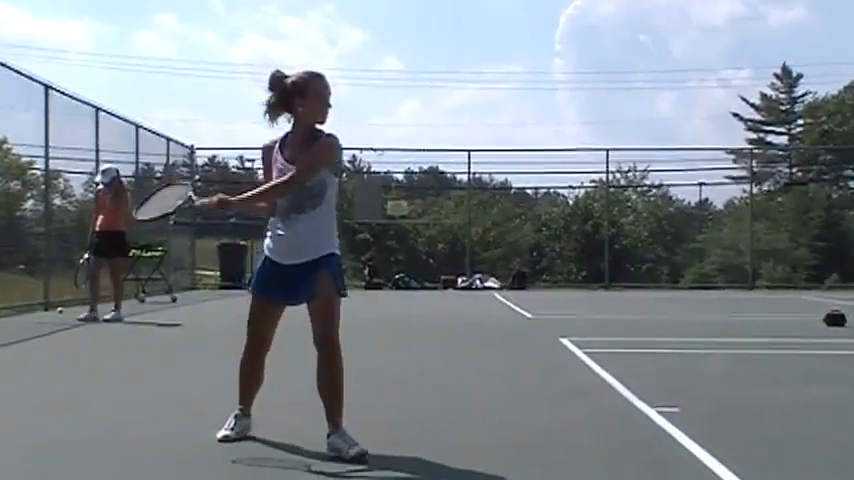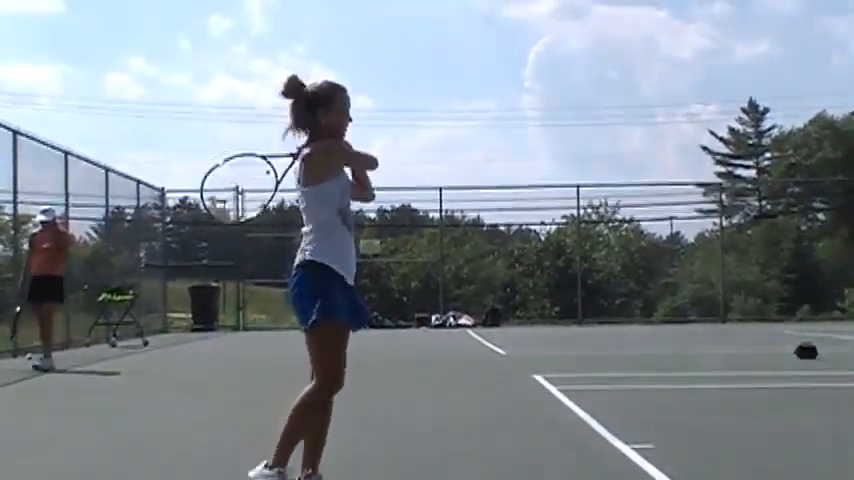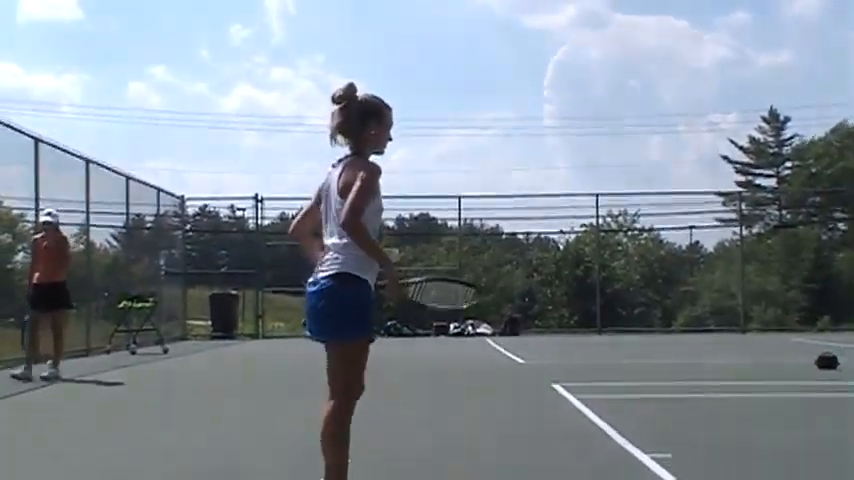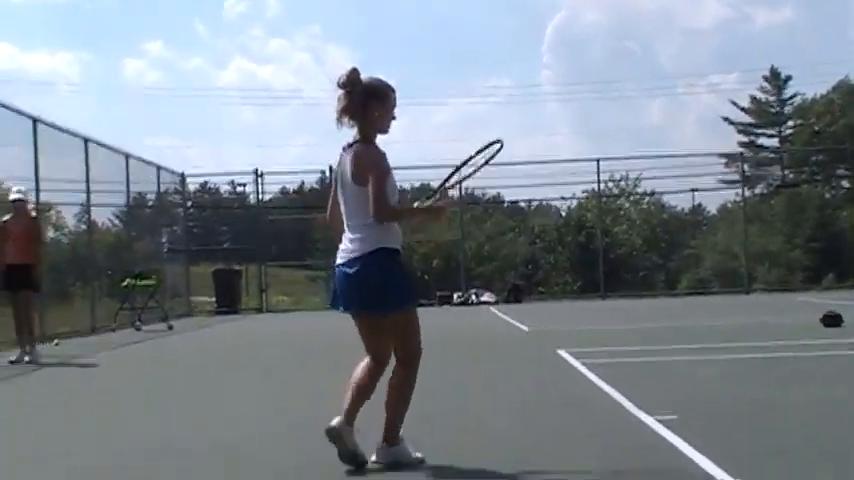
dt=0.7s
person 1, frame 1
left shoulder: (328, 145)
right shoulder: (274, 149)
left elbow: (290, 183)
right elbow: (272, 204)
left wrist: (233, 201)
right wrist: (232, 203)
left hip: (319, 259)
right hip: (277, 258)
left knee: (327, 342)
right knee: (255, 345)
left ankle: (336, 431)
right ankle: (242, 415)
person 1, frame 2
left shoulder: (321, 158)
right shoulder: (323, 152)
left elbow: (364, 192)
right elbow: (370, 162)
left wrist: (349, 161)
right wrist: (350, 156)
left hip: (338, 279)
right hip: (319, 275)
left knee: (325, 383)
right knee: (327, 381)
person 1, frame 3
left shoulder: (335, 173)
right shoulder: (366, 170)
left elbow: (299, 230)
right elbow: (351, 222)
right wrist: (387, 265)
left hip: (326, 285)
right hip: (346, 288)
left knee: (347, 392)
right knee: (343, 396)
person 1, frame 4
left shoulder: (345, 157)
right shoulder: (372, 155)
left elbow: (333, 218)
right elbow: (382, 211)
right wrist: (426, 211)
left hip: (349, 265)
right hip: (378, 263)
left knee: (376, 356)
right knee: (408, 355)
left ankle: (345, 420)
right ankle: (390, 443)
person 2, frame 1
left shoulder: (121, 193)
right shoulder: (99, 192)
left elbow: (113, 205)
right elbow: (96, 214)
left wrist: (111, 190)
right wrist: (91, 236)
left hip: (115, 235)
right hip: (100, 235)
left knee: (116, 276)
right knee: (93, 274)
left ankle: (117, 311)
right ankle: (93, 311)
person 2, frame 2
left shoulder: (60, 236)
right shoulder: (34, 236)
left elbow: (63, 258)
right elbow: (29, 260)
right wrist: (22, 282)
left hip: (53, 279)
right hip: (36, 280)
left knee: (47, 320)
right knee: (42, 322)
left ankle: (45, 358)
right ankle: (49, 359)
person 2, frame 3
left shoulder: (61, 240)
right shoulder: (36, 240)
left elbow: (65, 264)
right elbow: (33, 264)
right wrist: (29, 286)
left hip: (56, 286)
right hip: (39, 286)
left knee: (57, 330)
right knee: (33, 328)
left ankle: (55, 367)
right ankle: (27, 368)
person 2, frame 4
left shoulder: (33, 220)
left elbow: (39, 245)
left wrist: (37, 267)
left hip: (28, 267)
left knee: (26, 310)
right knee: (17, 312)
left ankle: (32, 348)
right ankle: (22, 349)
